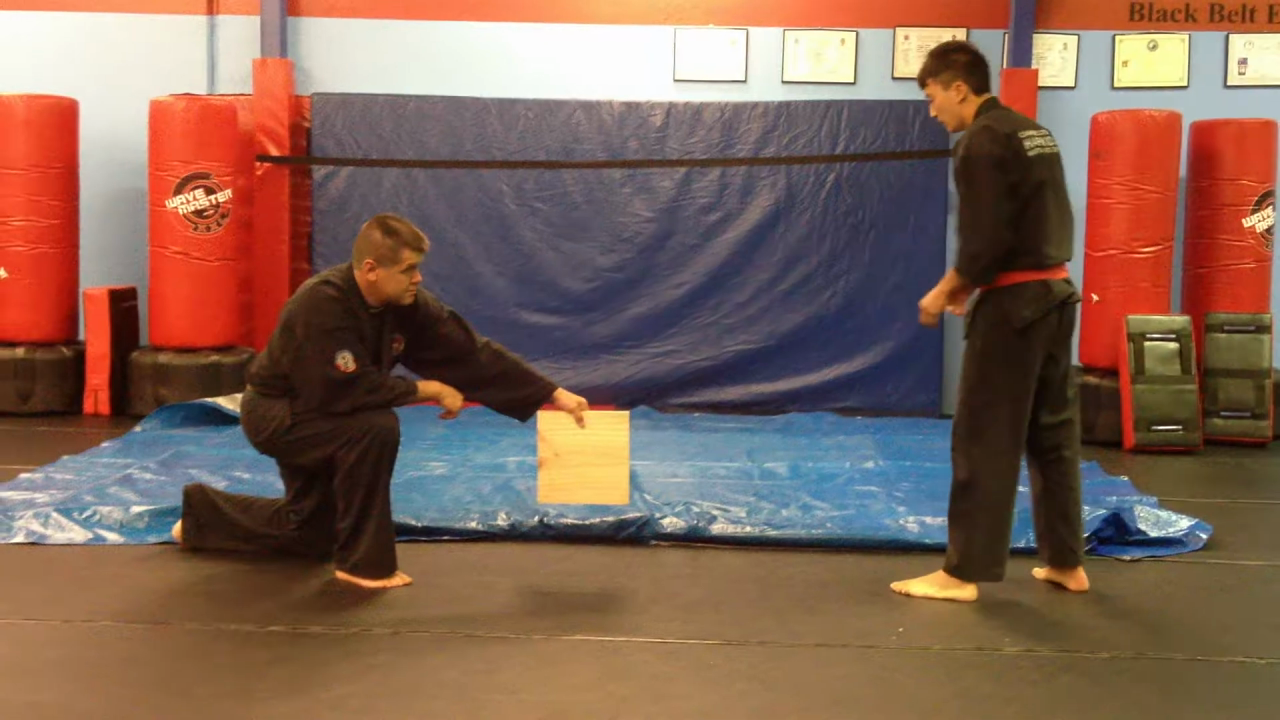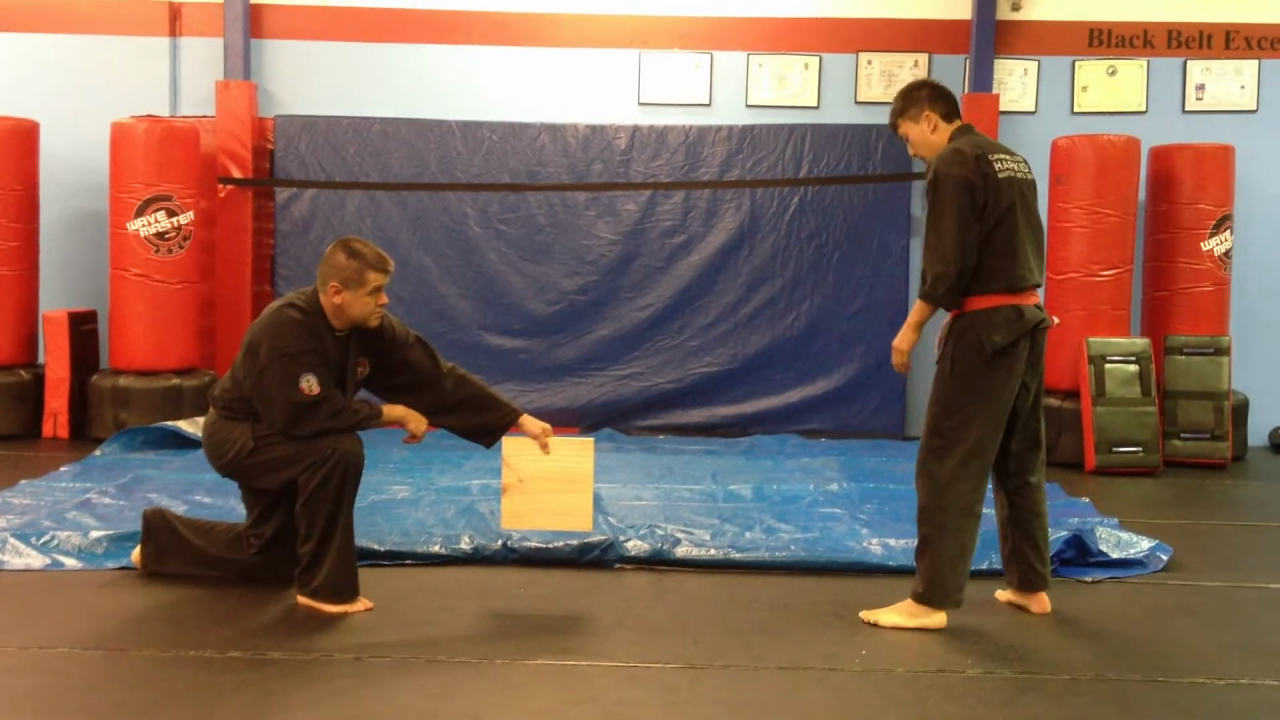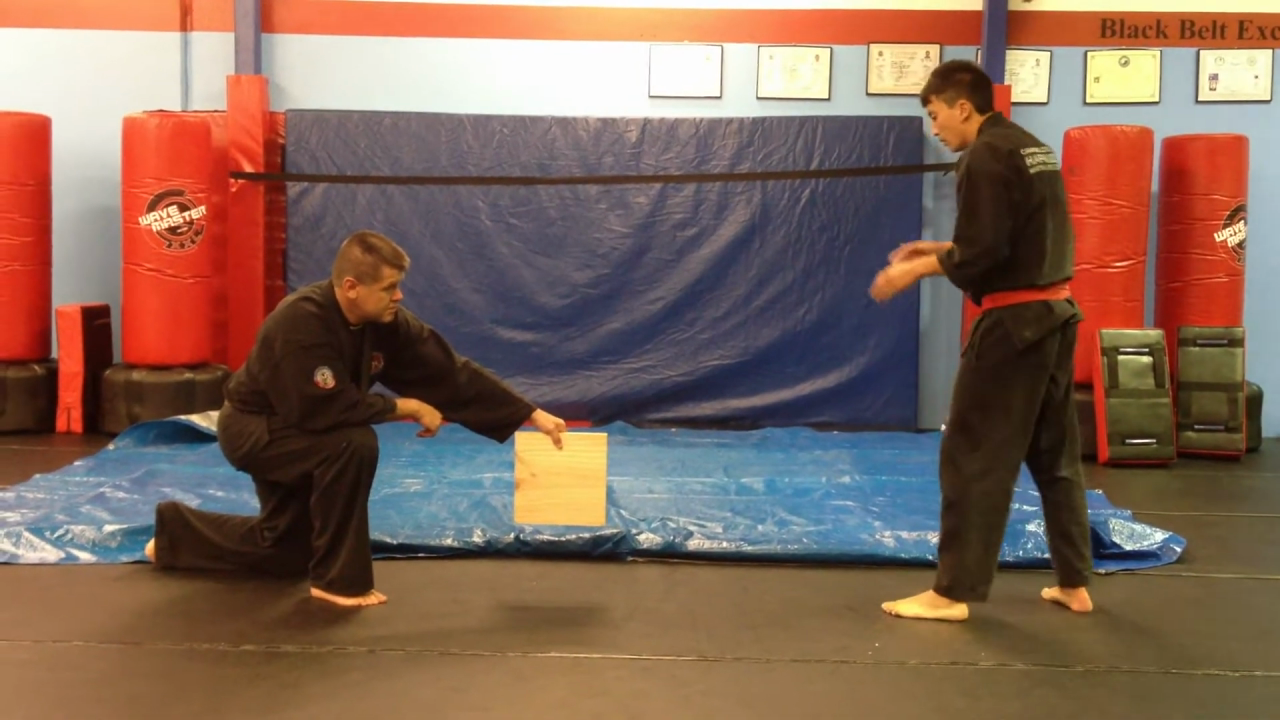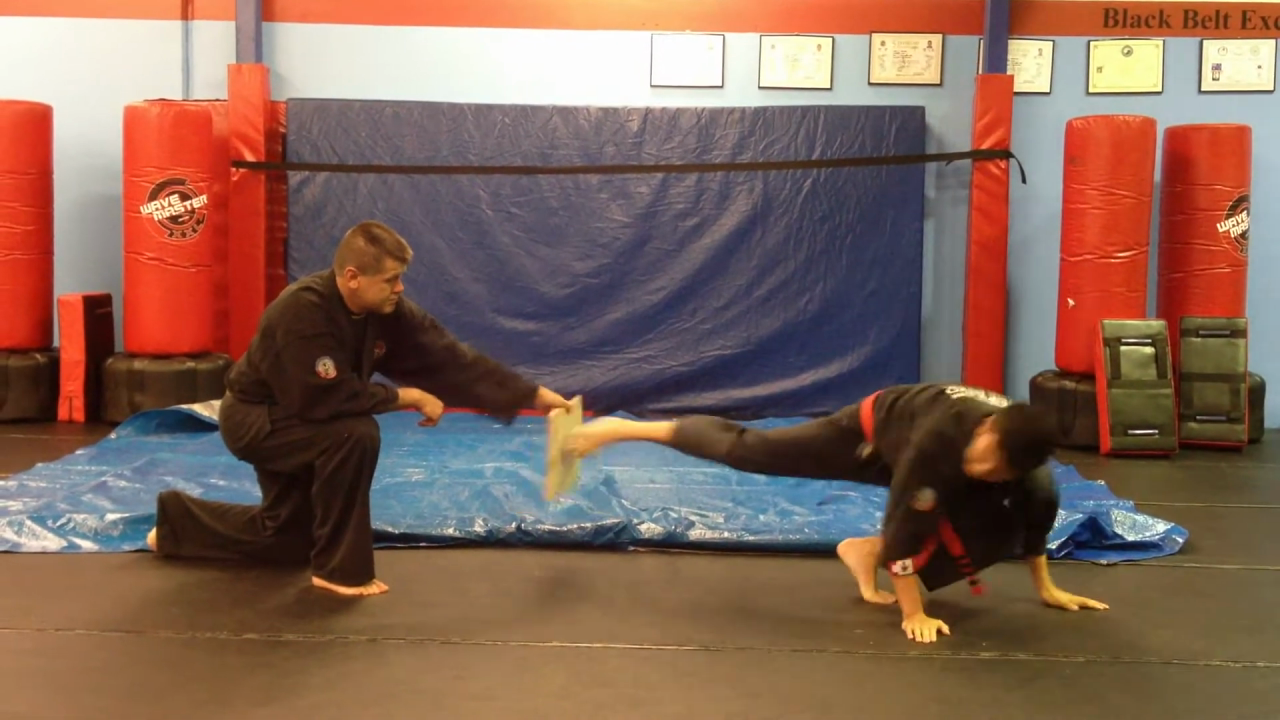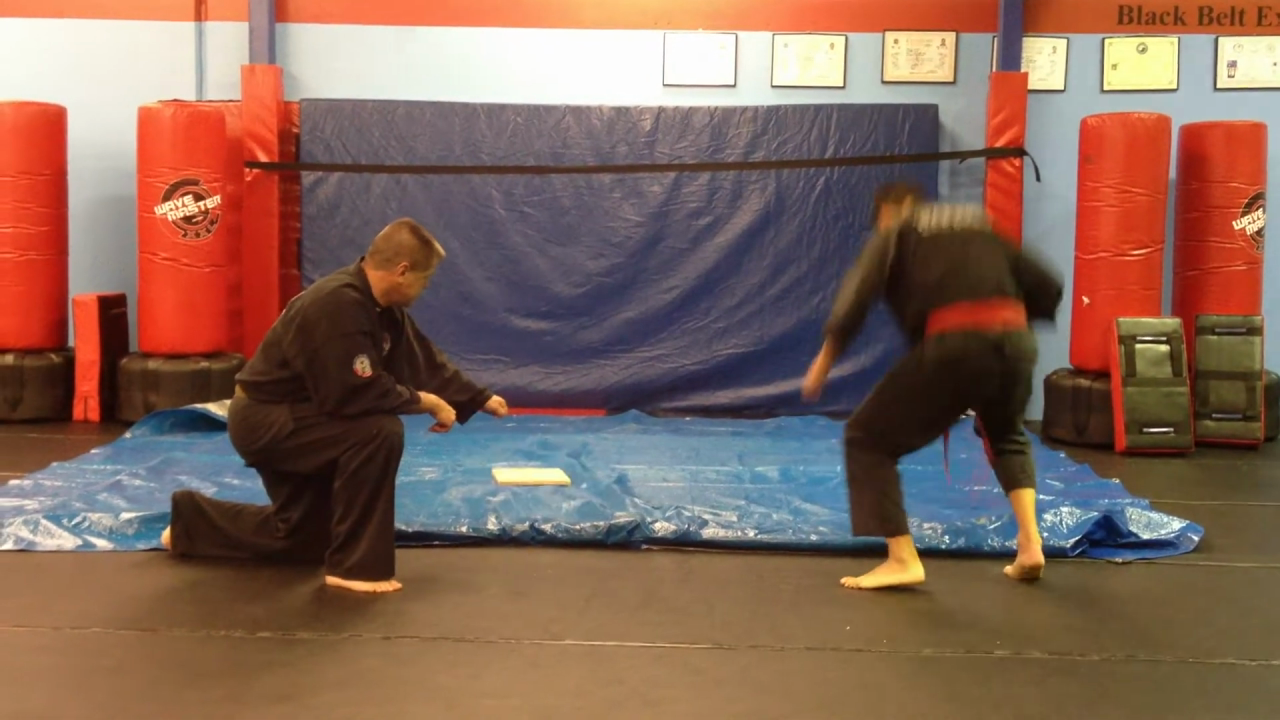
dt=1s
person 1, frame 1
left shoulder: (981, 142)
right shoulder: (1033, 133)
left elbow: (985, 240)
left wrist: (945, 290)
right wrist: (966, 282)
left hip: (1013, 302)
right hip: (1055, 292)
left knee: (984, 439)
right knee: (1053, 433)
left ankle: (964, 573)
right ankle: (1066, 561)
person 1, frame 2
left shoulder: (954, 166)
right shoulder: (1012, 162)
left elbow: (948, 264)
left wrist: (912, 327)
left hip: (985, 326)
right hip: (1027, 319)
left knee: (949, 462)
right knee: (1019, 460)
left ankle: (931, 598)
right ankle: (1030, 584)
person 1, frame 3
left shoulder: (984, 156)
right shoulder: (1032, 149)
left elbow: (982, 251)
left wrist: (919, 267)
right wrist: (935, 252)
left hip: (1014, 321)
right hip: (1054, 312)
left knee: (974, 454)
right knee: (1055, 453)
left ankle: (953, 591)
right ankle: (1073, 582)
person 1, frame 4
left shoulder: (1021, 462)
right shoulder: (940, 437)
left elbow: (1037, 517)
right elbow: (906, 517)
left wrist: (1045, 585)
right wrist: (912, 610)
right hip: (877, 429)
left knee: (1001, 534)
right knee: (749, 450)
left ankle: (867, 554)
right ankle: (627, 429)
person 1, frame 5
left shoulder: (894, 233)
right shoulder: (980, 224)
left elbow: (855, 300)
right elbow: (1045, 286)
left wrist: (822, 363)
right wrist: (1028, 322)
left hip: (954, 347)
right hip: (1014, 345)
left knee: (866, 440)
right knee: (1007, 438)
left ankle: (900, 560)
right ankle: (1029, 543)
person 2, frame 1
left shoulder: (405, 302)
right shoulder: (322, 305)
left elbow: (470, 352)
right elbow: (349, 391)
left wrist: (552, 393)
right wrist: (429, 390)
left hip: (316, 413)
right hip: (276, 412)
left knee: (312, 532)
right knee: (375, 429)
left ankle: (201, 514)
right ankle: (362, 561)
person 2, frame 2
left shoulder: (371, 327)
right shoulder: (286, 328)
left elbow: (436, 377)
right elbow: (311, 414)
left wrist: (517, 418)
right wrist: (392, 413)
left hip: (278, 437)
right hip: (238, 435)
left knee: (274, 557)
right knee: (339, 451)
left ankle: (161, 537)
right ankle: (323, 586)
person 2, frame 3
left shoulder: (386, 322)
right shoulder: (301, 322)
left elbow: (451, 372)
right elbow: (326, 408)
left wrist: (531, 414)
right wrist: (407, 407)
left hip: (293, 430)
right hip: (254, 428)
left knee: (287, 550)
right knee: (354, 444)
left ankle: (175, 532)
right ankle: (338, 579)
person 2, frame 4
left shoulder: (387, 310)
right shoulder: (302, 309)
left elbow: (450, 358)
right elbow: (324, 397)
left wrist: (533, 394)
right wrist: (407, 396)
left hip: (289, 419)
right hip: (253, 418)
left knee: (291, 535)
right knee: (354, 434)
left ankle: (176, 520)
right ankle: (339, 570)
person 2, frame 5
left shoulder: (380, 305)
right shoulder: (339, 306)
left elbow: (423, 362)
right elbow: (355, 395)
left wrist: (481, 399)
right wrist: (427, 403)
left hip: (285, 420)
right hip: (265, 420)
left knee: (306, 534)
right knee: (379, 433)
left ankle: (189, 522)
right ankle: (353, 566)
